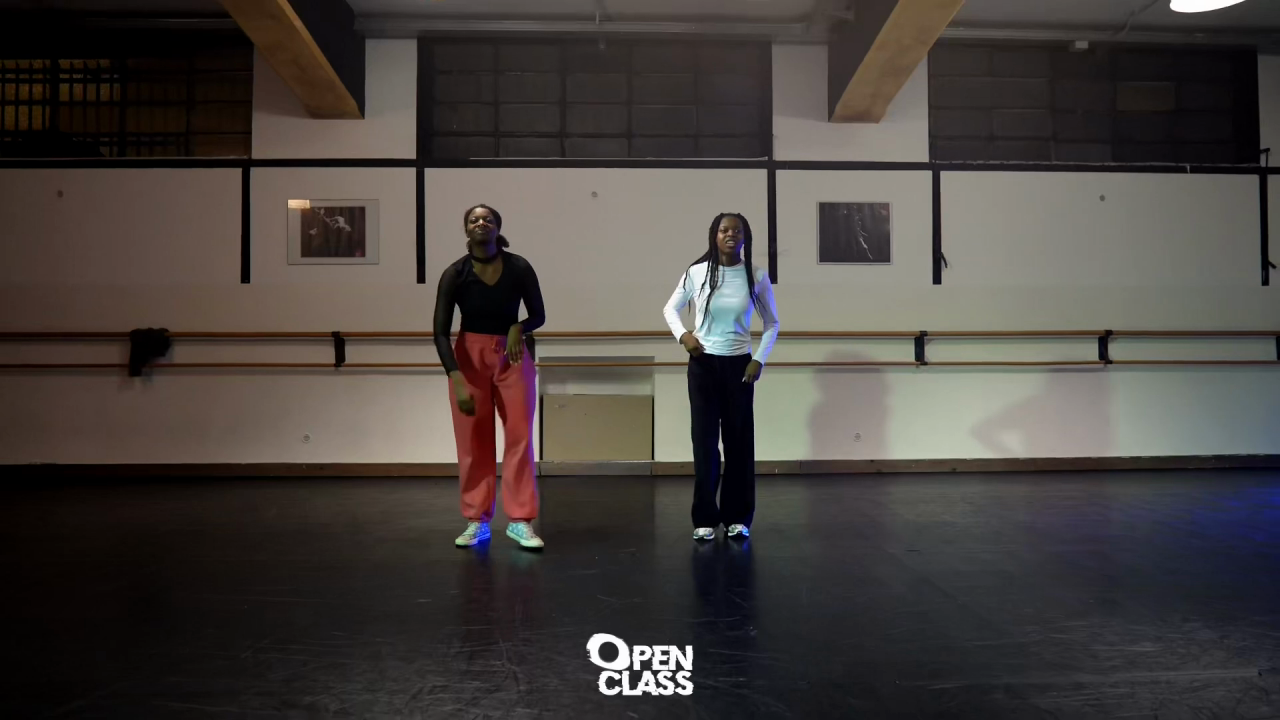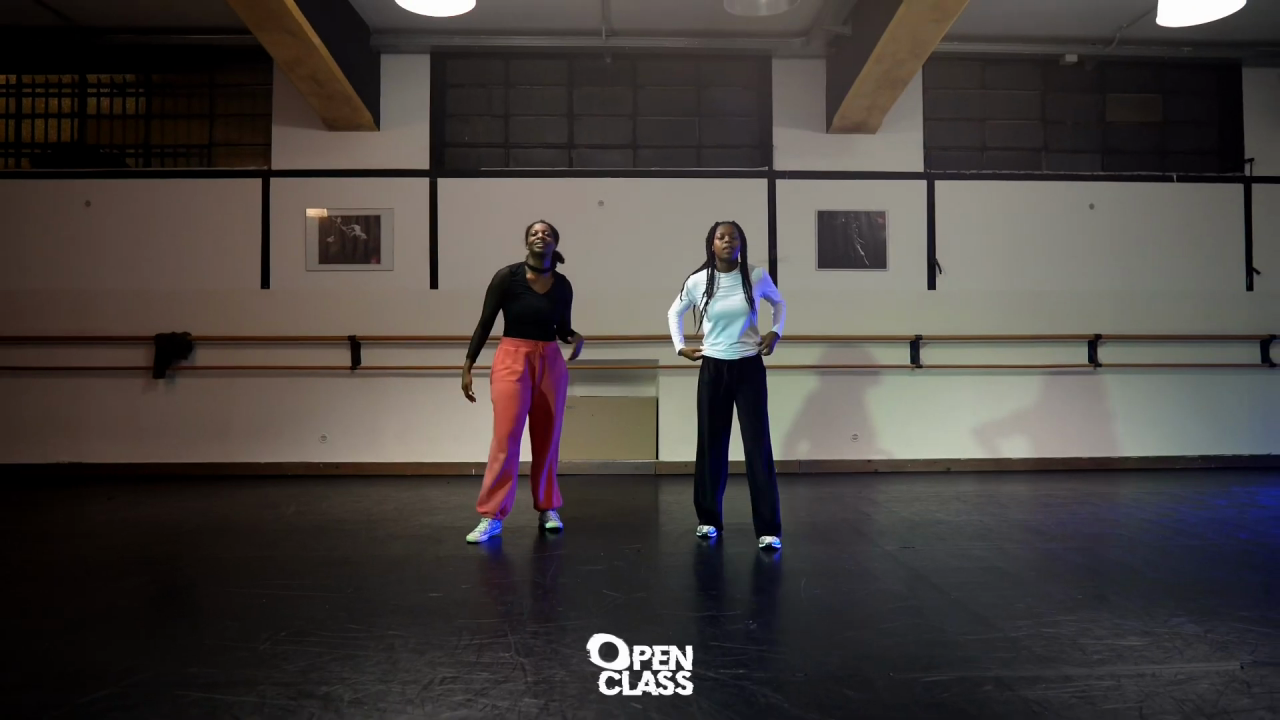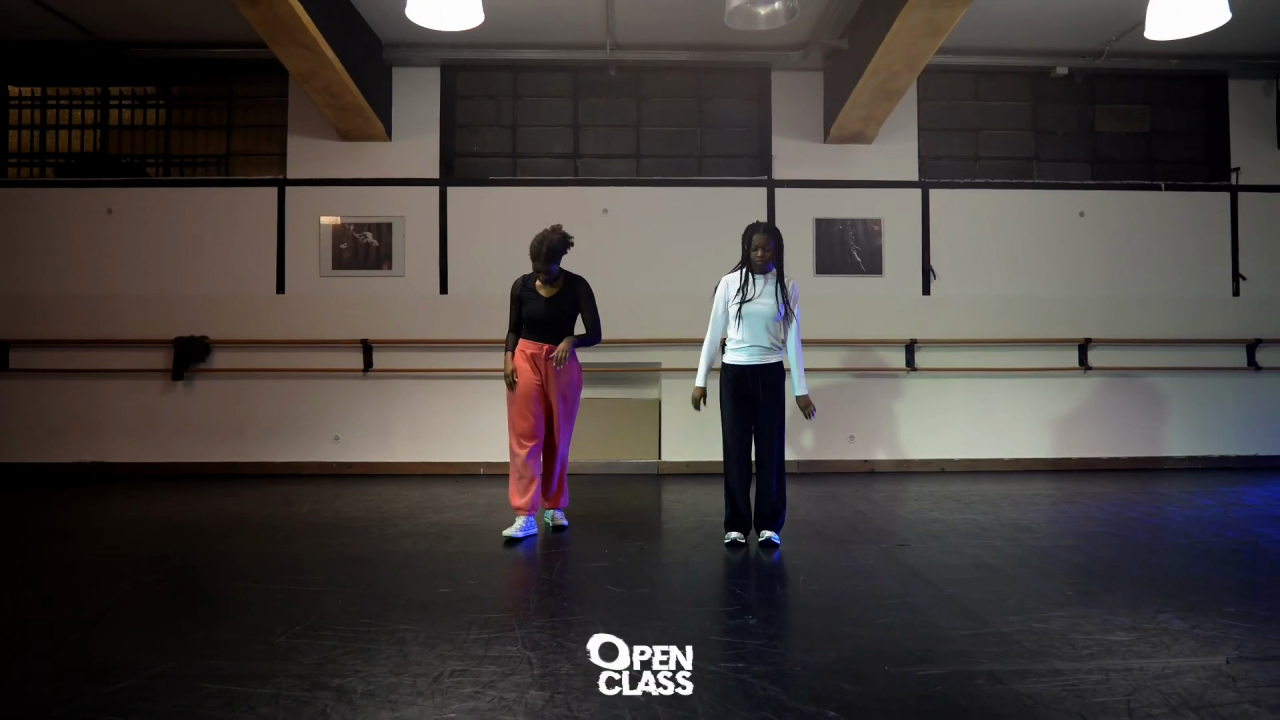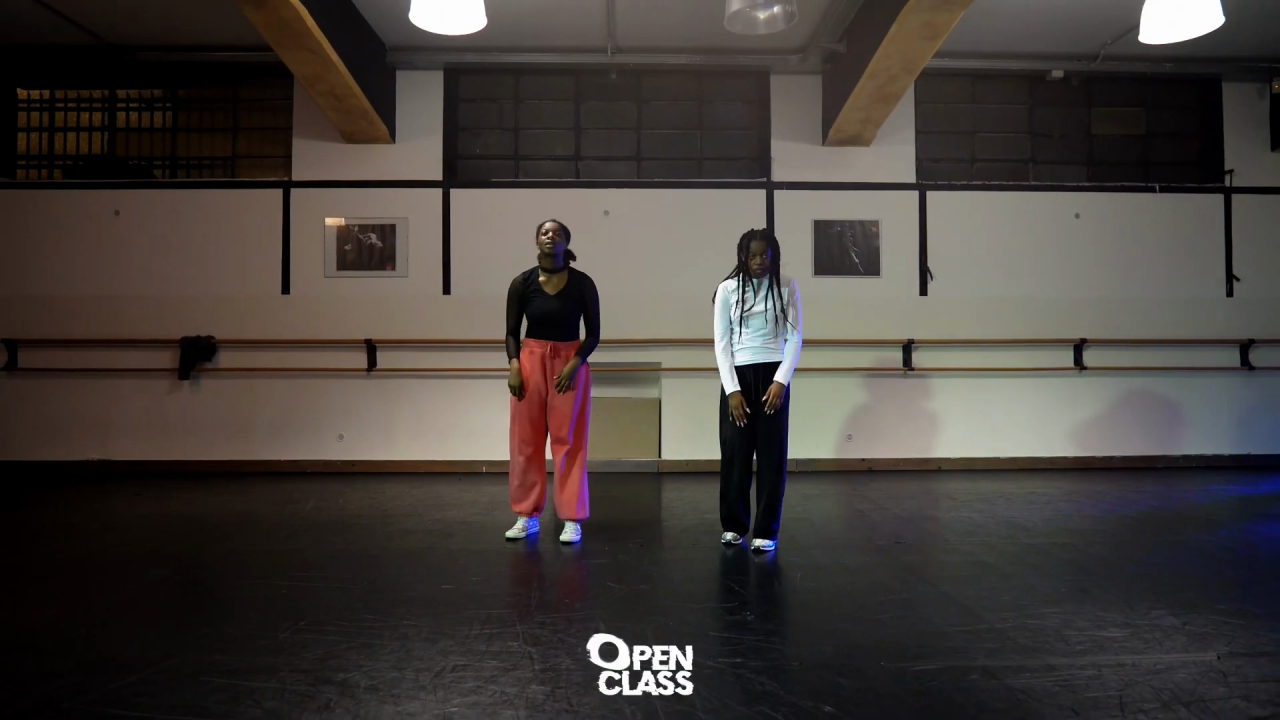
dt=0.7s
person 1, frame 1
left shoulder: (757, 277)
right shoulder: (696, 273)
left elbow: (771, 323)
right elbow: (671, 308)
left wrist: (760, 359)
right wrist: (682, 334)
left hip: (738, 366)
right hip: (703, 365)
left knee: (738, 443)
right knee: (705, 441)
left ankle: (737, 517)
right ankle: (706, 519)
person 1, frame 2
left shoulder: (757, 276)
right shoulder: (697, 281)
left elbow: (778, 303)
right elbow: (674, 313)
left wrist: (776, 332)
right wrist: (680, 345)
left hip: (750, 368)
right hip: (713, 369)
left knee: (758, 446)
right knee: (711, 444)
left ankle: (768, 528)
right ankle: (709, 518)
person 1, frame 3
left shoulder: (787, 286)
right shoulder: (730, 283)
left elbow: (793, 339)
right elbow: (714, 332)
left wrist: (801, 389)
right wrist: (701, 380)
left hip: (771, 374)
right hip: (734, 373)
left knee: (771, 449)
right knee: (735, 449)
left ankle: (769, 524)
right ankle: (736, 525)
person 1, frame 4
left shoulder: (787, 287)
right shoulder: (727, 289)
left elbow: (794, 338)
right elbow: (721, 343)
left wrist: (781, 380)
right wrist: (732, 390)
left hip: (772, 375)
right hip: (738, 375)
left knee: (771, 453)
right knee: (736, 453)
left ankle: (765, 531)
right ankle: (734, 525)
person 2, frame 1
left shoulder: (519, 268)
right shoulder: (454, 274)
left elbow: (538, 315)
right elbow: (440, 332)
left wrist: (518, 329)
right wrist: (457, 379)
left hip: (511, 356)
right hip: (469, 357)
left knee: (518, 435)
right knee: (472, 442)
left ankle: (520, 520)
right ankle: (477, 520)
person 2, frame 2
left shoulder: (562, 285)
right shoulder: (507, 277)
right elbow: (485, 323)
left wrist: (574, 337)
right wrist: (467, 366)
left hip: (550, 362)
right hip: (512, 359)
left knee: (547, 438)
right knee: (506, 437)
left ankle: (548, 508)
right ankle: (492, 517)
person 2, frame 3
left shoulder: (577, 286)
right shoulder: (521, 286)
left elbow: (595, 334)
right elbow: (514, 328)
left wrist: (571, 341)
right wrist: (509, 357)
left hip: (562, 366)
right hip: (526, 361)
left knee: (558, 440)
right knee: (525, 438)
left ankle: (554, 506)
right ankle: (525, 515)
person 2, frame 4
left shoulder: (582, 283)
right shoulder: (522, 283)
left elbow: (593, 335)
right elbow: (512, 332)
left wrist: (574, 363)
right wrist: (514, 363)
left hip: (569, 364)
right hip: (530, 363)
left knee: (568, 441)
right knee: (526, 441)
left ankle: (572, 519)
right ankle: (528, 515)
